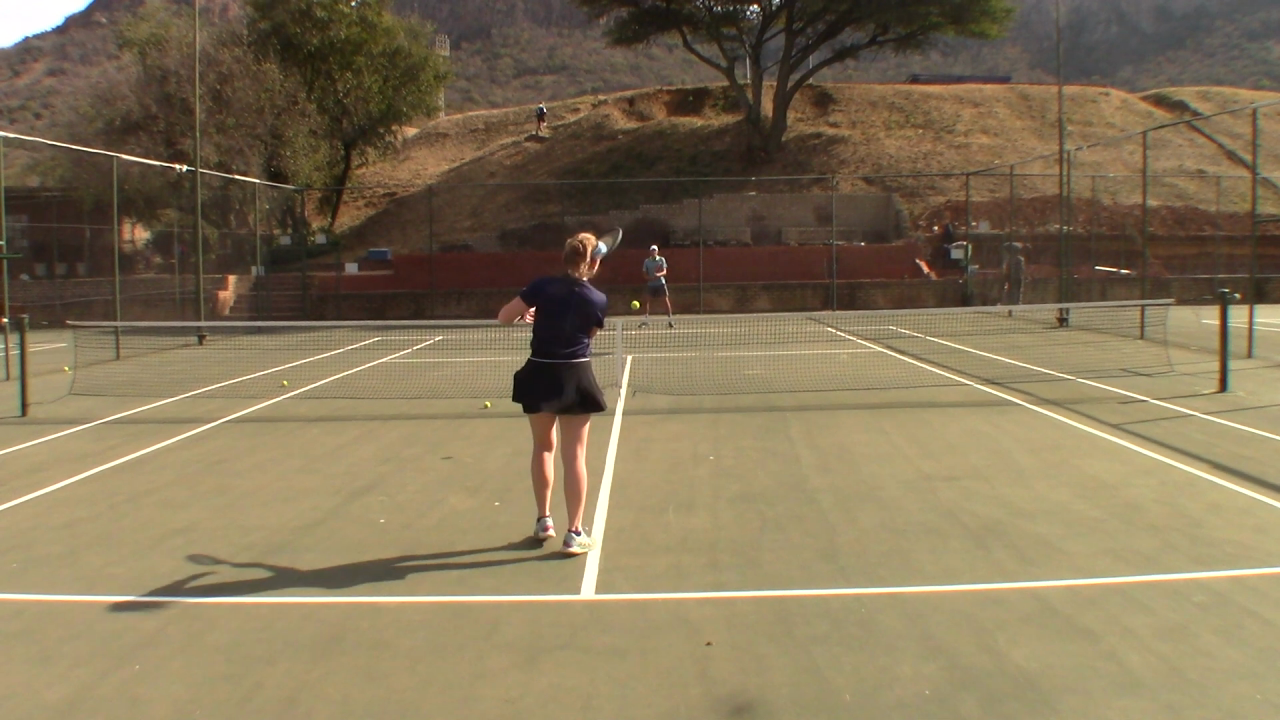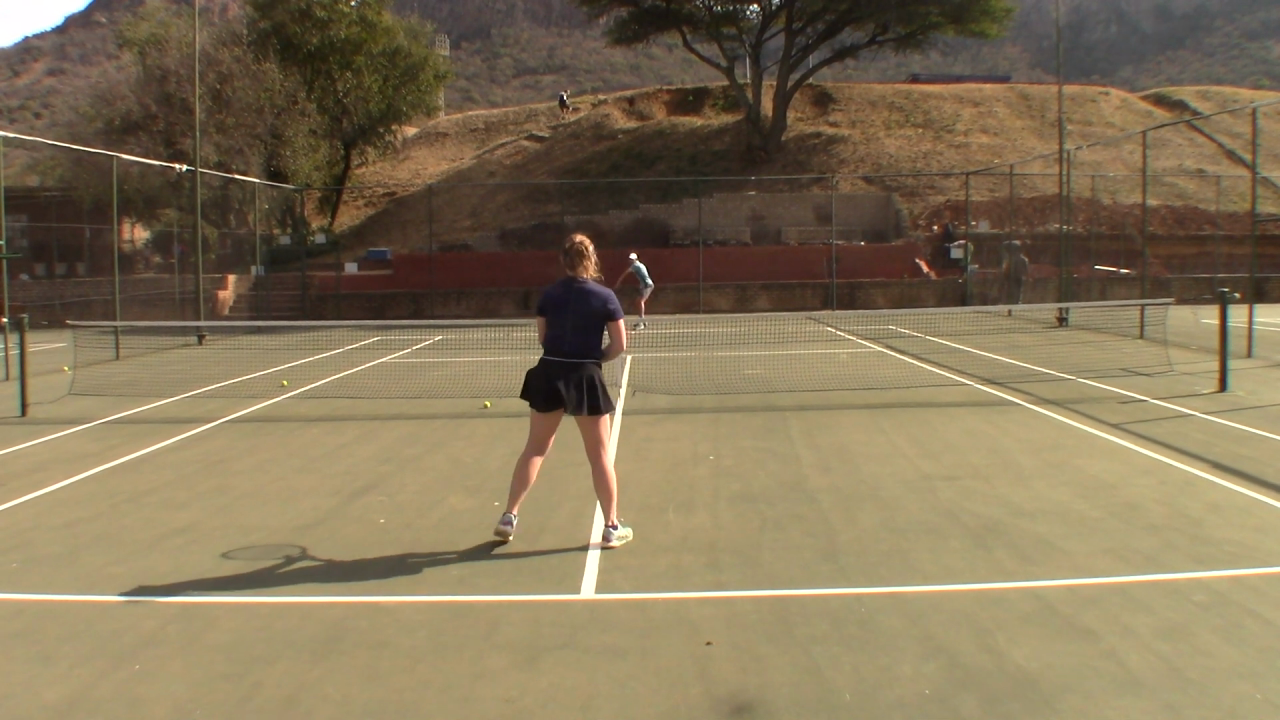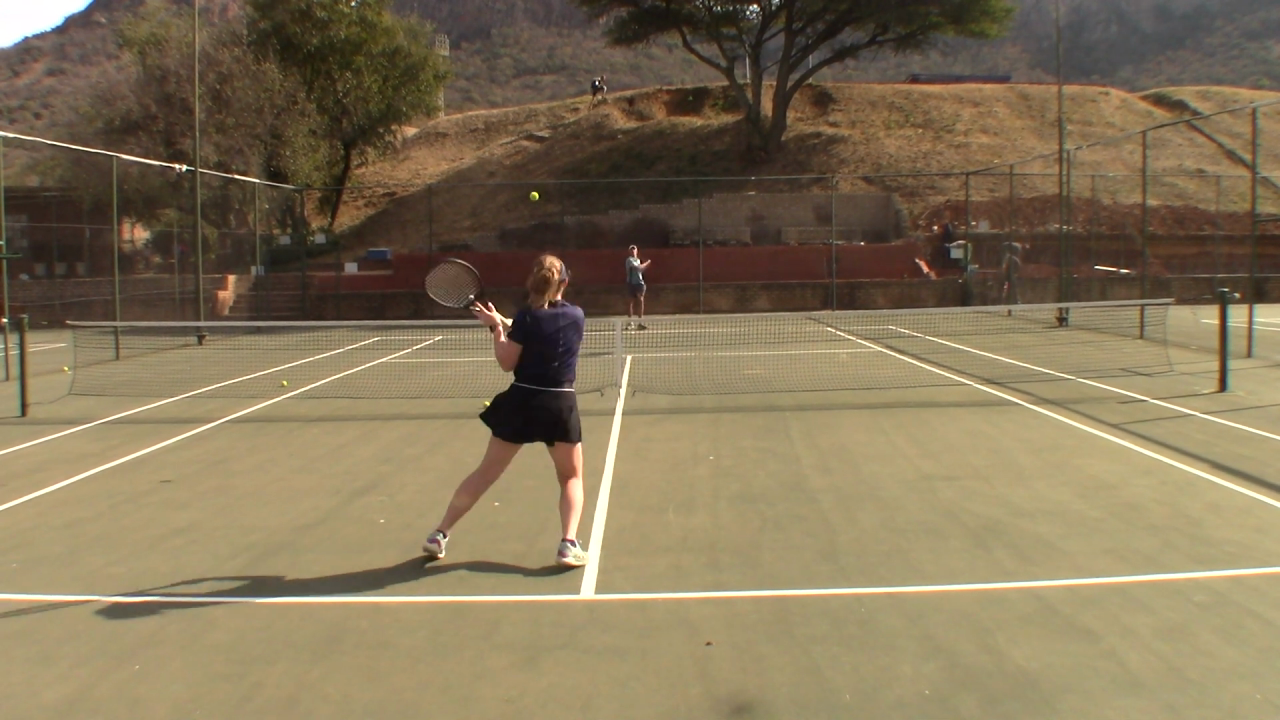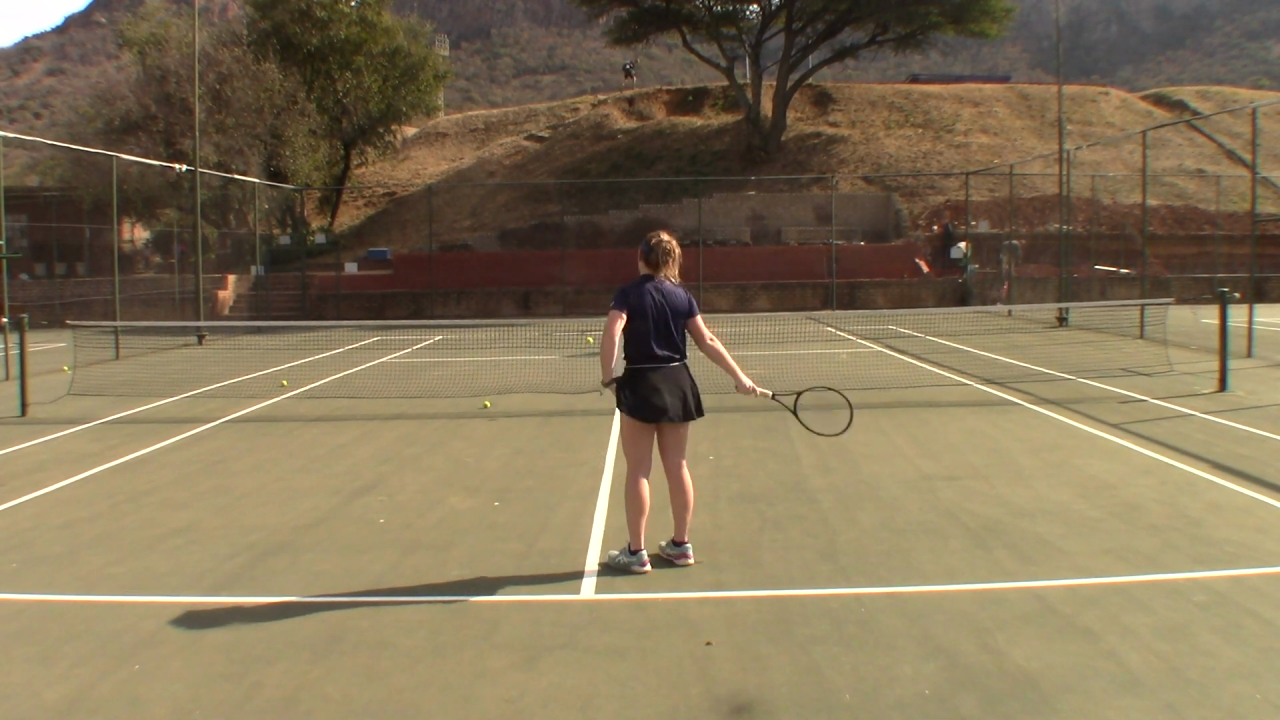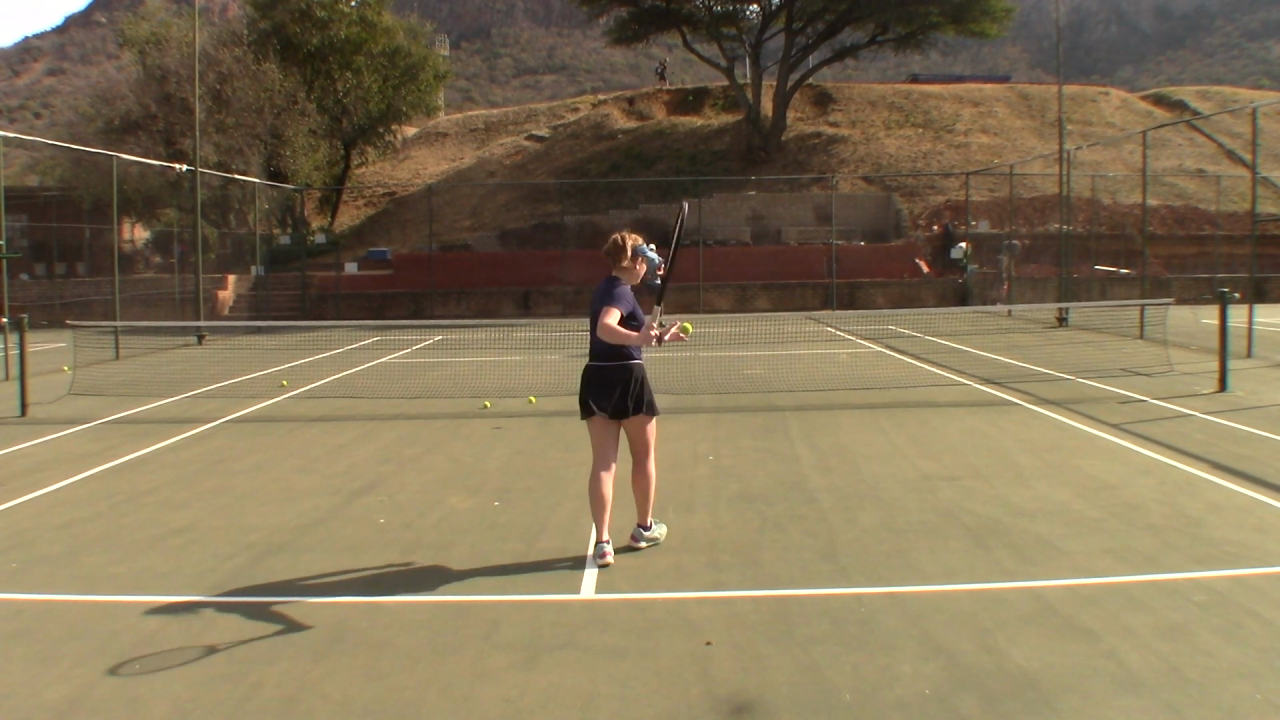
dt=1s
person 1, frame 1
left shoulder: (542, 287)
right shoulder: (598, 300)
left elbow: (505, 317)
left hip: (539, 375)
right hip: (576, 378)
left knee: (543, 448)
right knee: (574, 456)
left ankle: (544, 521)
right ankle: (574, 534)
person 1, frame 2
left shoulder: (549, 294)
right shoulder: (604, 296)
left elbow: (542, 338)
right elbow: (619, 345)
left hip: (548, 374)
right hip: (585, 378)
left knee: (535, 450)
right knee: (600, 455)
left ankle: (509, 517)
right ankle: (612, 527)
person 1, frame 3
left shoulder: (527, 318)
right shoulder: (577, 316)
left elbow: (506, 363)
left wrist: (497, 328)
right wrist: (504, 321)
left hip: (521, 402)
right hip: (561, 406)
left knee: (485, 474)
right knee: (571, 478)
left ankle: (439, 535)
right ankle: (569, 545)
person 1, frame 4
left shoulder: (628, 294)
right shoulder: (681, 296)
left elbow: (611, 337)
right elbow: (707, 341)
left wrist: (608, 378)
right wrist: (739, 377)
left hip: (641, 384)
right hip: (677, 382)
left knee: (637, 471)
right knee: (677, 467)
left ankle: (636, 552)
right ankle: (681, 544)
person 1, frame 5
left shoulder: (606, 289)
right shoulder: (620, 291)
right elbow: (605, 329)
left wrist: (657, 337)
right wrist: (639, 337)
left hip: (596, 379)
right hip: (626, 379)
left knee: (603, 463)
right knee: (643, 457)
left ankle: (603, 543)
right ankle: (644, 527)
